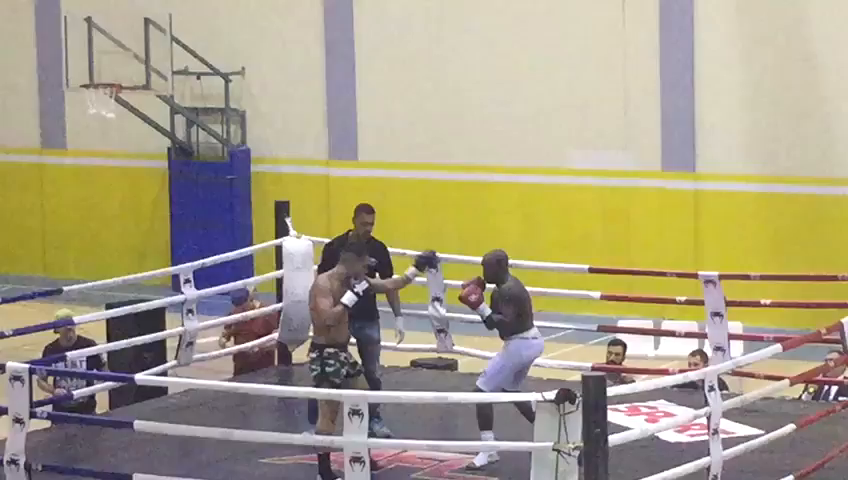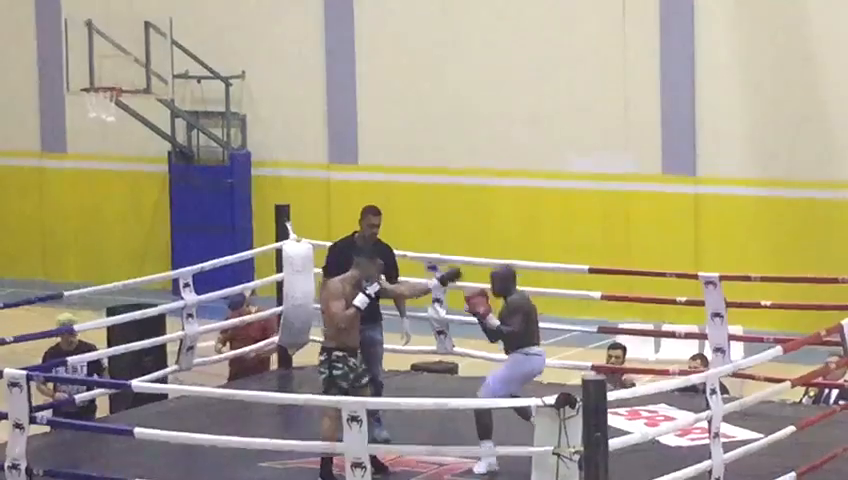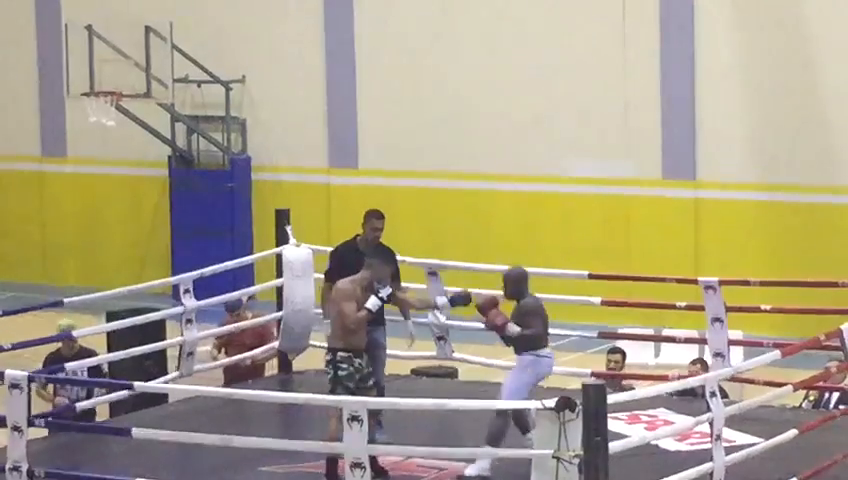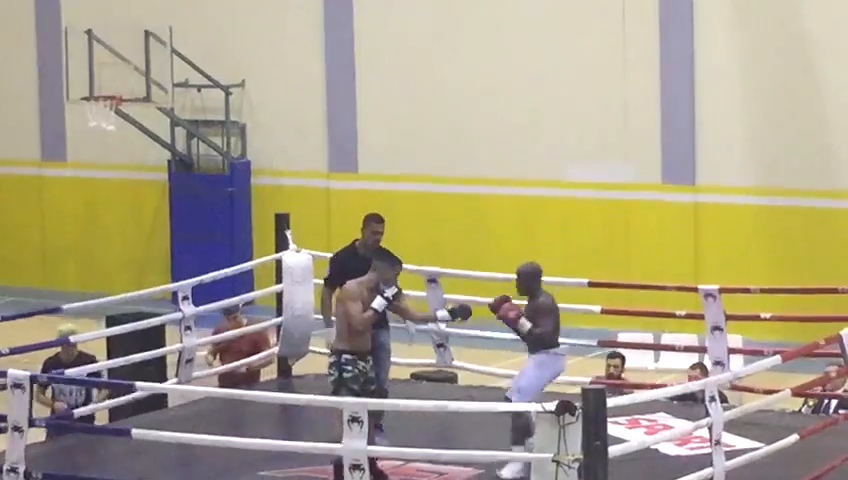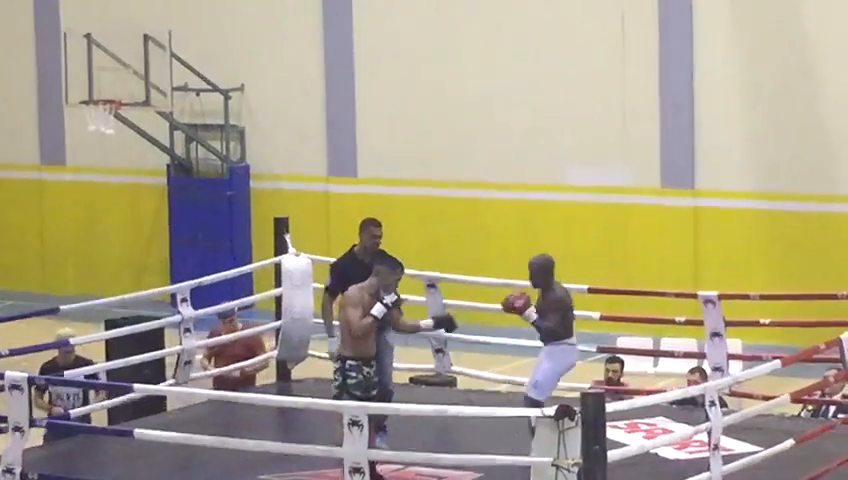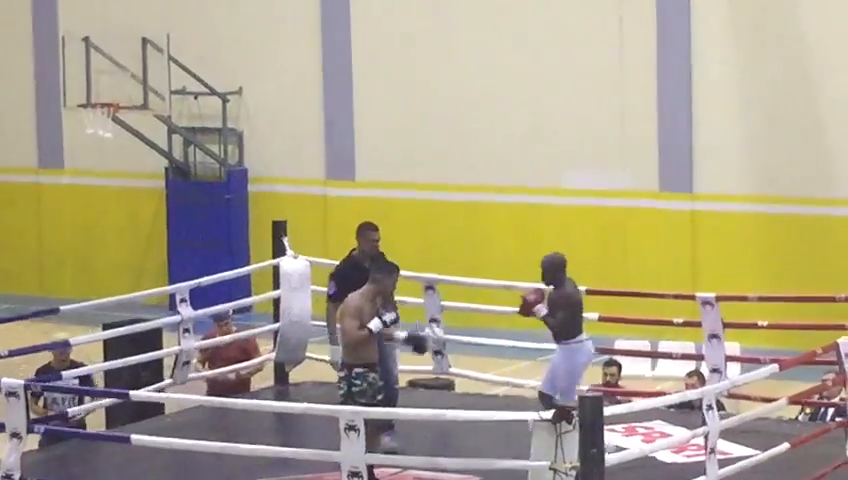
dt=0.1s
person 1, frame 1
left shoulder: (379, 249)
right shoulder: (334, 247)
left wrist: (398, 317)
left hip: (368, 319)
left knee: (372, 373)
left ankle: (374, 419)
right ankle: (315, 423)
person 1, frame 2
left shoulder: (385, 251)
right shoulder: (339, 249)
left elbow: (394, 286)
right elbow: (326, 284)
left wrist: (404, 318)
left hip: (372, 321)
left knee: (375, 376)
left ankle: (374, 423)
person 1, frame 3
left shoulder: (387, 254)
right shoulder: (342, 253)
left elbow: (396, 289)
right elbow: (327, 287)
left wrist: (408, 320)
right wrist: (329, 321)
left hip: (376, 324)
left knee: (377, 380)
left ankle: (375, 426)
person 1, frame 4
right shoulder: (342, 258)
right elbow: (327, 294)
right wrist: (329, 327)
left hip: (379, 327)
left knee: (380, 383)
left ankle: (376, 429)
person 1, frame 5
right shoulder: (343, 265)
right elbow: (328, 300)
right wrist: (331, 337)
left hip: (381, 329)
left knee: (385, 384)
left ankle: (379, 431)
person 1, frame 6
left shoulder: (380, 260)
right shoulder: (343, 271)
right elbow: (332, 308)
right wrist: (334, 346)
left knee: (390, 382)
left ankle: (387, 431)
person 2, frame 1
left shoulder: (354, 281)
right shoulder: (323, 283)
left elbow: (388, 285)
right elbow: (328, 319)
left wrist: (416, 268)
right wrist: (353, 294)
left hip: (341, 351)
right hip: (324, 354)
right knee: (330, 410)
person 2, frame 2
left shoulder: (367, 285)
right shoulder: (335, 287)
left elbow: (405, 292)
right elbow: (340, 322)
left wrist: (438, 281)
right wrist: (365, 297)
left hip: (352, 354)
right hip: (335, 357)
right knee: (334, 414)
left ankle: (368, 459)
person 2, frame 3
left shoulder: (379, 289)
right shoulder: (344, 288)
left elbow: (413, 303)
right elbow: (353, 323)
left wrist: (447, 301)
right wrist: (377, 300)
left hip: (360, 355)
right hip: (340, 358)
left ankle: (369, 460)
person 2, frame 4
left shoulder: (383, 292)
right shoulder: (351, 289)
left elbow: (413, 316)
right elbow: (359, 324)
left wrist: (448, 314)
right wrist: (382, 300)
left hip: (365, 358)
right hip: (345, 359)
left knee: (371, 413)
person 2, frame 5
left shoulder: (384, 297)
right shoulder: (354, 294)
left elbow: (401, 325)
right elbow: (356, 330)
left wrist: (433, 323)
right wrist: (382, 307)
left hip: (369, 364)
right hip: (349, 365)
left knee: (372, 419)
person 2, frame 6
left shoulder: (378, 302)
right shoulder: (355, 303)
right elbow: (351, 340)
left wrist: (405, 336)
right wrist: (379, 322)
left hip: (372, 370)
right hip: (355, 372)
left knee: (375, 424)
person 3, frame 1
left shoulder: (506, 290)
right shoulder: (509, 287)
left elbow: (504, 323)
right elbow: (495, 322)
left wrist: (480, 307)
right wrist: (478, 302)
left hip: (519, 345)
right hip: (531, 342)
left knee: (481, 390)
right knee: (509, 391)
left ankle: (488, 450)
person 3, frame 2
left shoulder: (514, 303)
right shoulder: (516, 300)
left elbow: (514, 334)
right elbow: (494, 337)
left wrist: (488, 319)
right wrist: (482, 315)
left hip: (523, 359)
right hip: (533, 356)
right knee: (509, 395)
left ankle: (488, 458)
person 3, frame 3
left shoulder: (529, 306)
right shoulder: (523, 305)
left elbow: (537, 336)
right elbow: (509, 340)
left wrist: (509, 328)
right wrist: (496, 324)
left hip: (534, 361)
right hip: (532, 360)
left knee: (503, 410)
right knee: (510, 401)
right ankle: (533, 441)
person 3, frame 4
left shoulder: (543, 304)
right shoulder: (535, 302)
left elbow: (546, 337)
right elbow: (529, 334)
left wrist: (521, 322)
right wrist: (511, 319)
left hip: (547, 359)
right hip: (540, 358)
left knee: (516, 404)
right knee: (514, 399)
left ankle: (518, 461)
right ankle: (531, 449)
person 3, frame 5
left shoulder: (557, 297)
right shoulder: (548, 292)
left elbow: (551, 330)
left wrist: (528, 313)
right wrist: (527, 311)
left hip: (560, 351)
right hip: (552, 350)
left knee: (533, 401)
right knee: (532, 398)
person 3, frame 6
left shoulder: (566, 294)
right shoulder: (560, 288)
left elbow: (558, 327)
left wrist: (538, 309)
right wrist: (537, 307)
left hip: (574, 350)
right hip: (566, 348)
left knee: (566, 403)
right knee: (545, 395)
